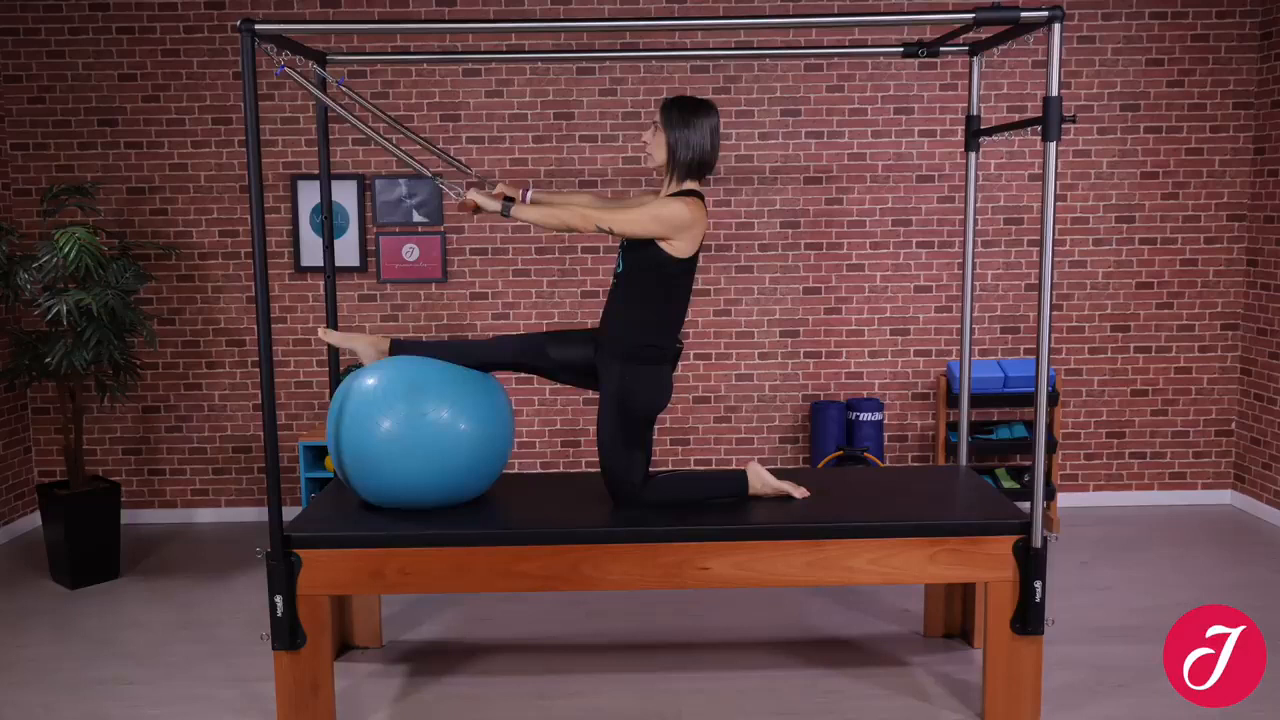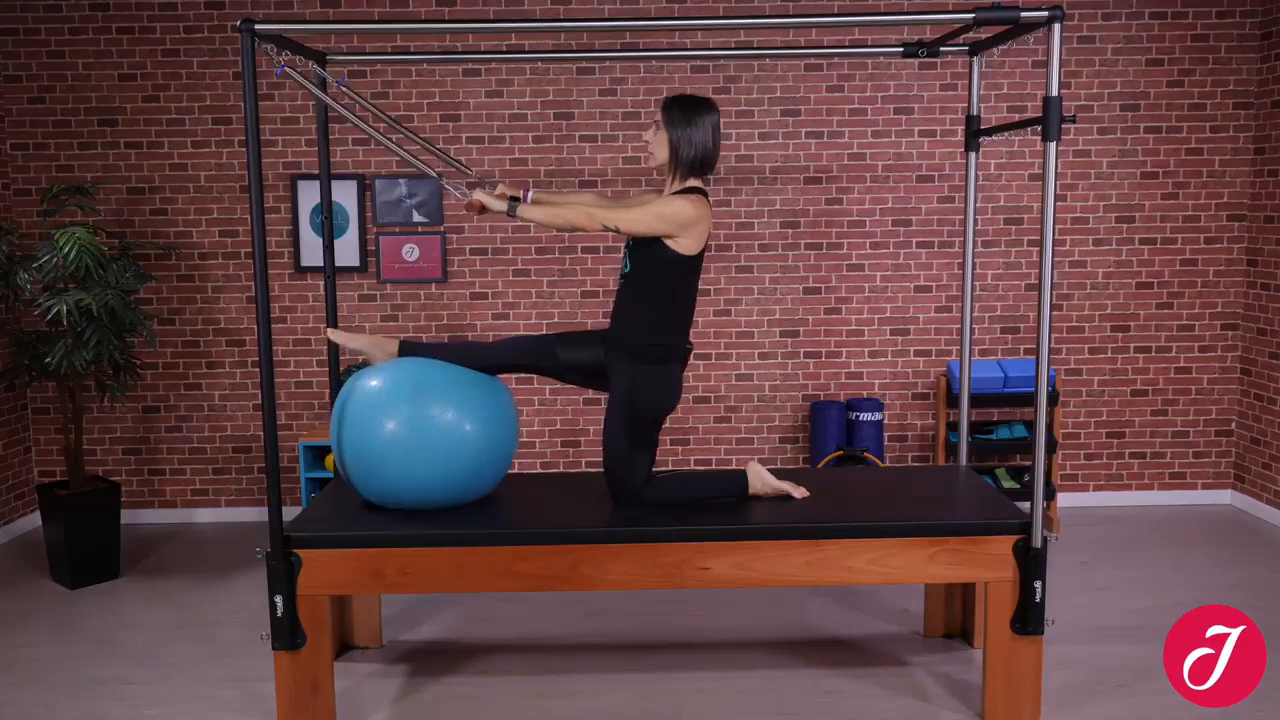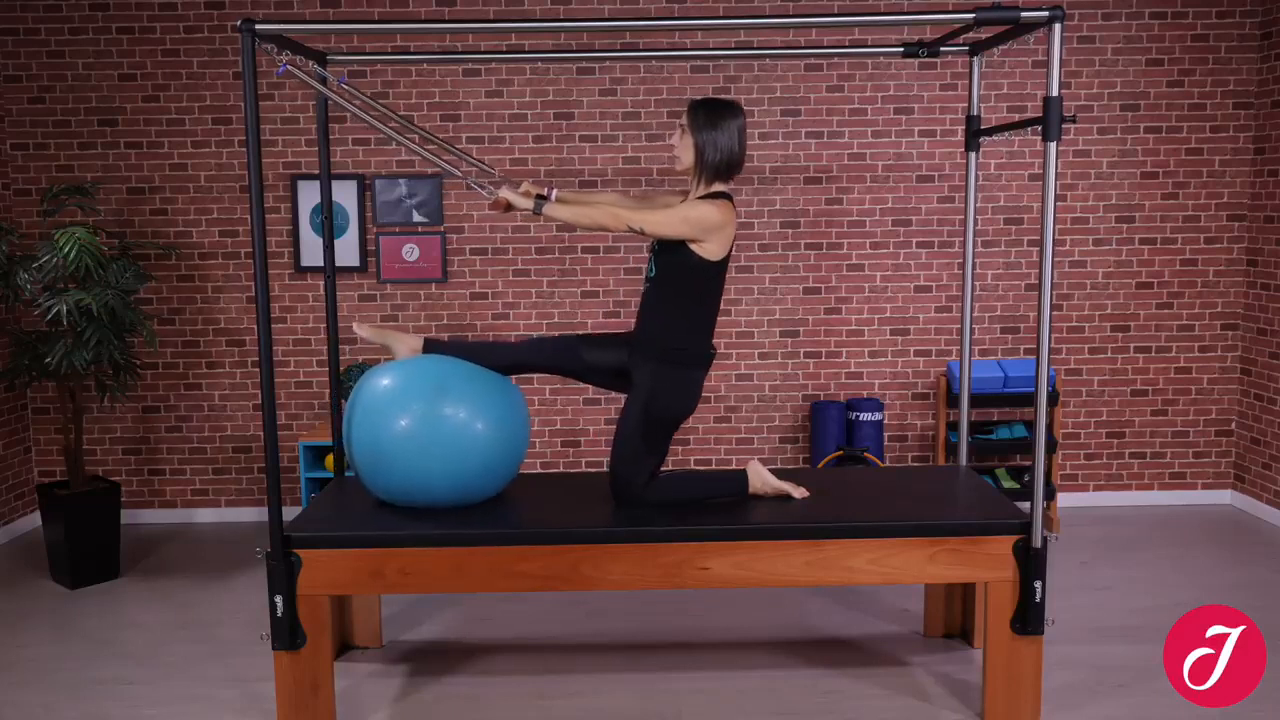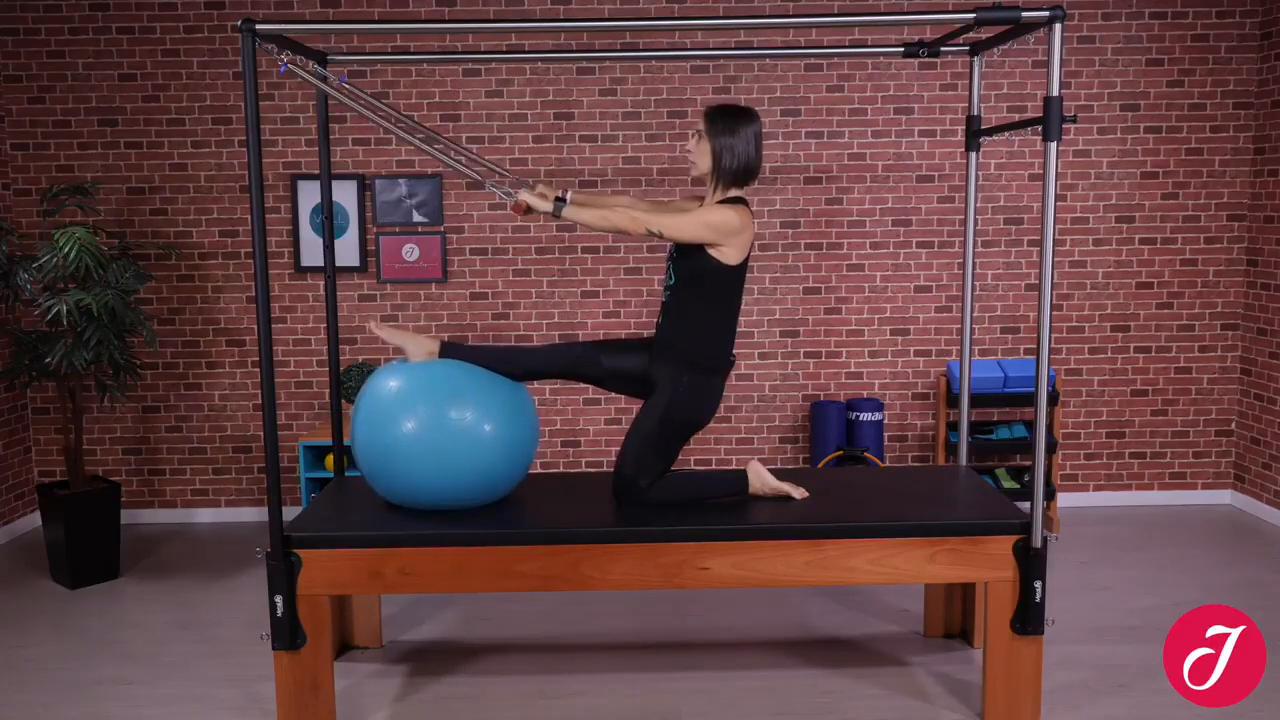
dt=0.7s
person 1, frame 1
left shoulder: (684, 212)
right shoulder: (665, 200)
left elbow: (586, 222)
right elbow: (598, 202)
left wrist: (504, 209)
right wrist: (526, 194)
left hip: (640, 366)
right hip: (616, 348)
left knee: (628, 488)
right knee: (507, 350)
left ankle: (748, 482)
right ankle: (387, 349)
person 1, frame 2
left shoulder: (688, 209)
right shoulder: (666, 198)
left elbow: (591, 220)
right elbow: (600, 202)
left wrist: (508, 208)
right wrist: (526, 194)
left hip: (650, 366)
right hip: (623, 349)
left knee: (629, 489)
right knee: (517, 353)
left ankle: (749, 482)
right ankle: (396, 351)
person 1, frame 3
left shoulder: (714, 213)
right shoulder: (690, 202)
left elbow: (616, 220)
right elbow: (622, 200)
left wrist: (535, 206)
right wrist: (550, 194)
left hip: (674, 369)
right hip: (648, 351)
left knee: (630, 487)
right knee: (541, 352)
left ankle: (749, 481)
right ankle: (421, 348)
person 1, frame 4
left shoulder: (731, 218)
right shoulder: (707, 208)
left elbow: (633, 223)
right elbow: (636, 205)
left wrist: (554, 209)
right wrist: (564, 197)
left hip: (693, 376)
right hip: (666, 356)
left knee: (631, 489)
right knee: (563, 360)
left ankle: (749, 482)
right ankle: (436, 352)
